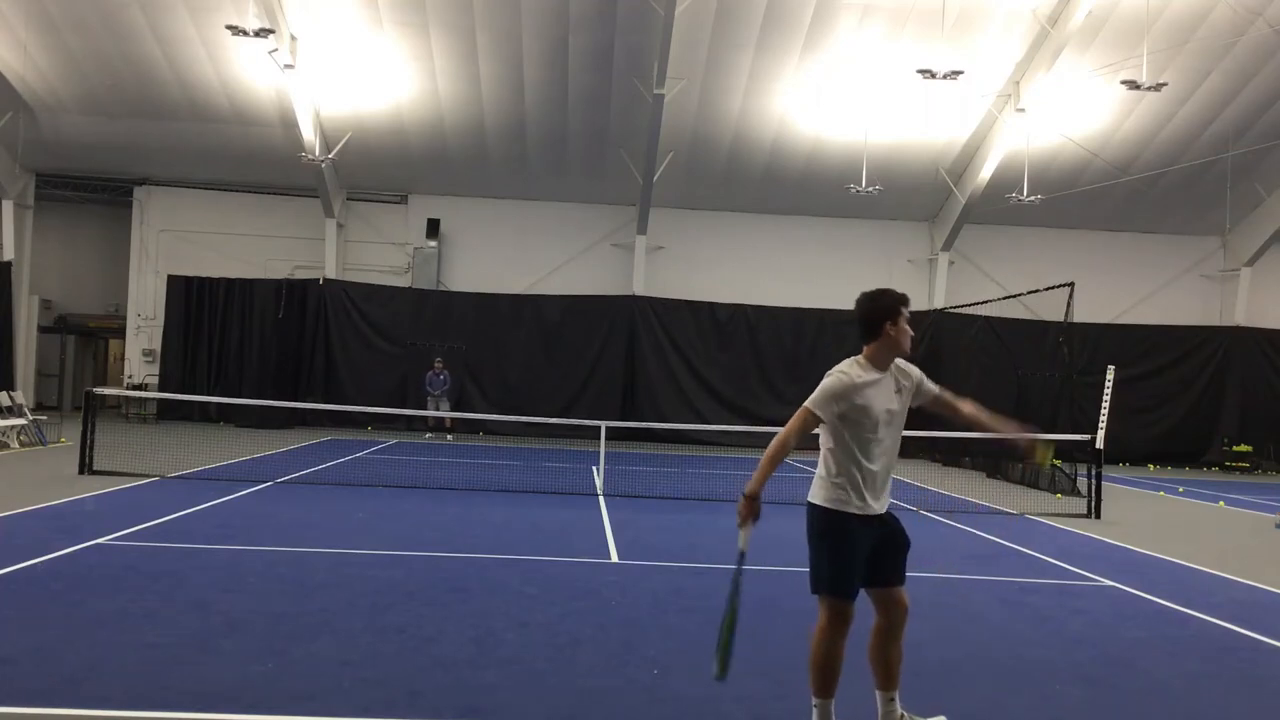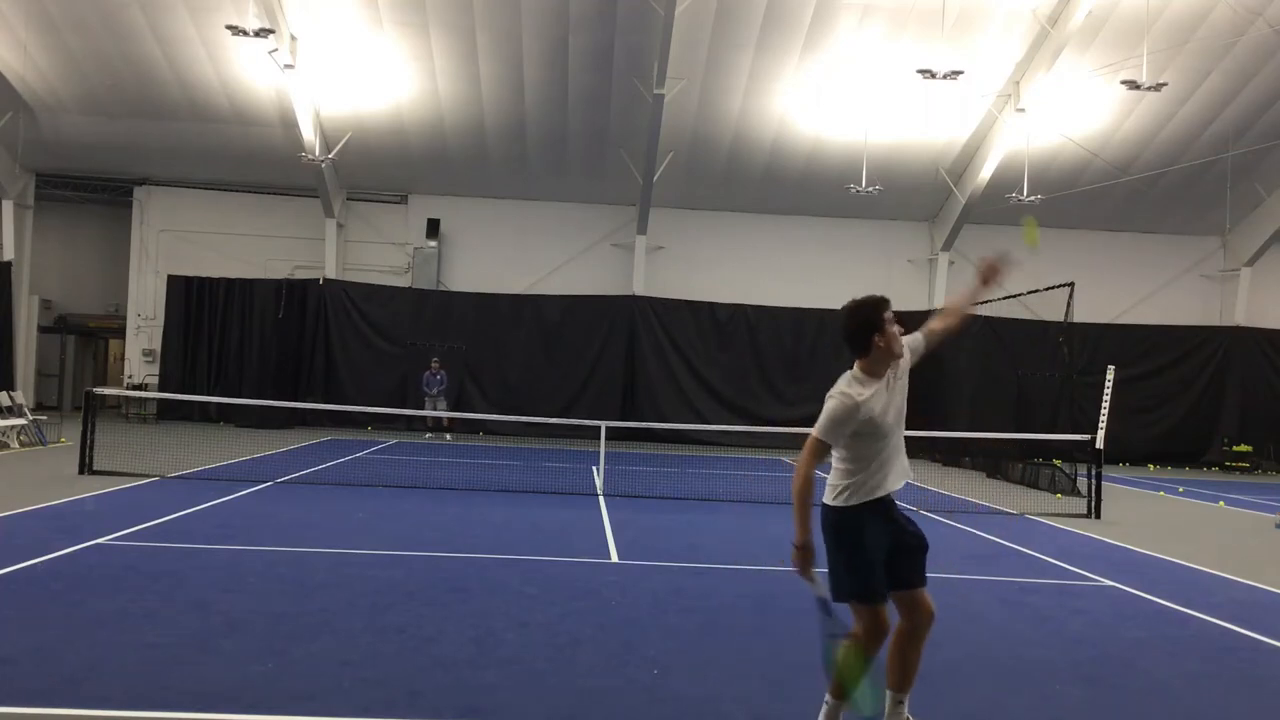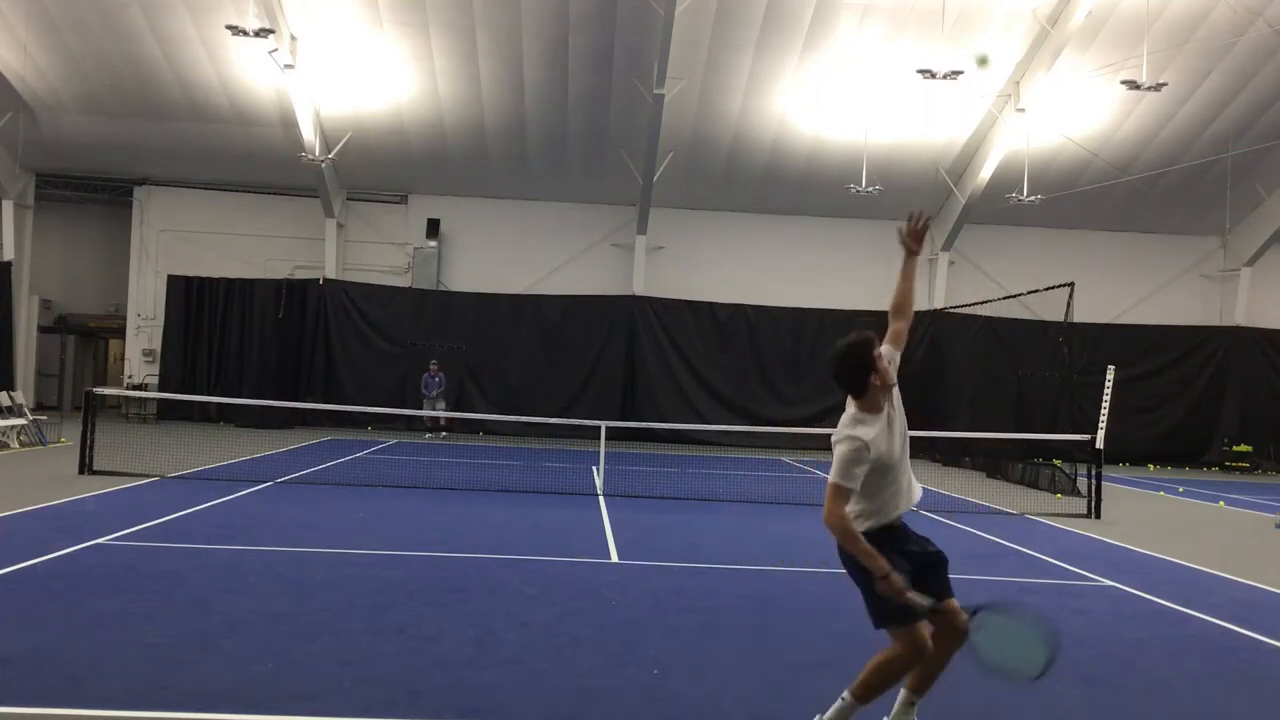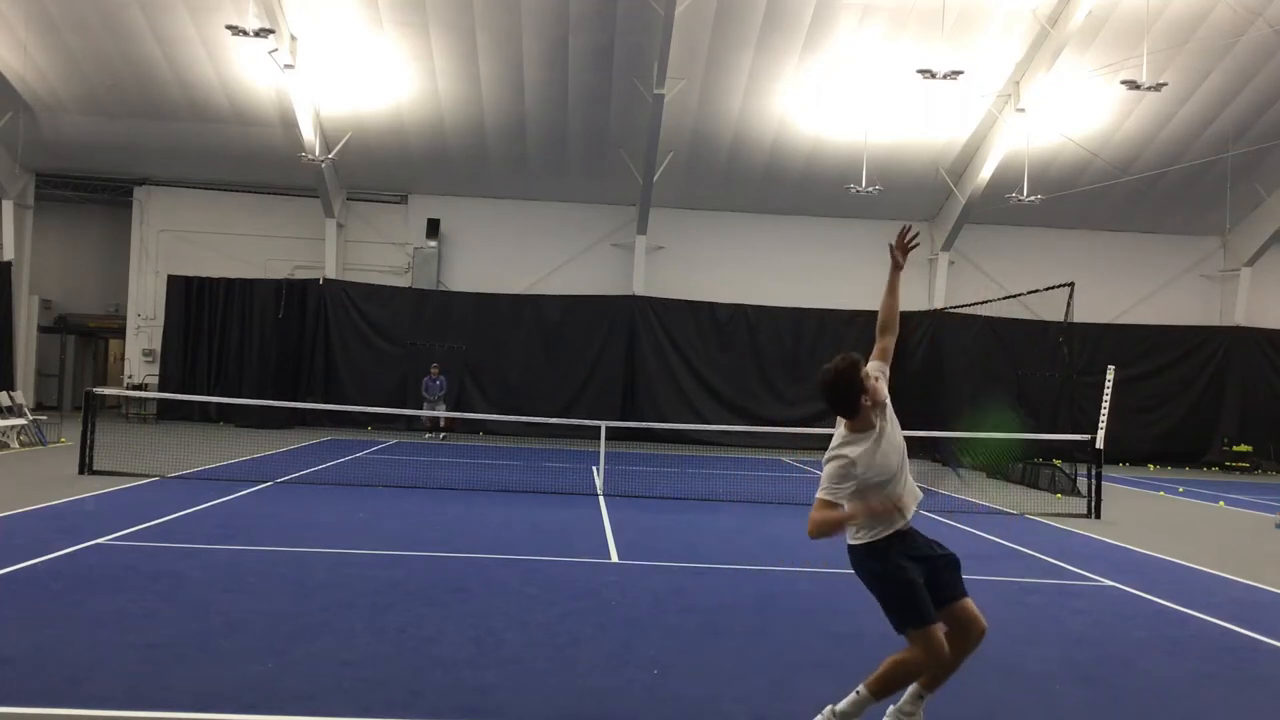
dt=0.2s
person 1, frame 1
left shoulder: (905, 375)
right shoulder: (845, 380)
left elbow: (955, 406)
right elbow: (792, 431)
left wrist: (1010, 429)
right wrist: (755, 488)
left hip: (877, 512)
right hip: (836, 513)
left knee: (894, 610)
right knee: (836, 618)
person 1, frame 2
left shoulder: (900, 357)
right shoulder: (848, 398)
left elbow: (938, 325)
right elbow: (806, 462)
left wrist: (979, 285)
right wrist: (801, 535)
left hip: (885, 508)
right hip: (851, 516)
left knee: (919, 613)
right knee: (872, 626)
person 1, frame 3
left shoulder: (882, 385)
right shoulder: (855, 439)
left elbow: (900, 314)
right elbow: (834, 517)
left wrist: (911, 256)
right wrist: (880, 571)
left hip: (900, 531)
right hip: (871, 542)
left knee: (955, 627)
right knee: (914, 647)
person 1, frame 4
left shoulder: (875, 397)
right shoulder: (846, 456)
left elbow: (886, 333)
right elbow: (815, 524)
left wrist: (896, 270)
right wrist: (862, 508)
left hip: (906, 536)
right hip: (880, 551)
left knee: (971, 629)
right knee: (930, 651)
